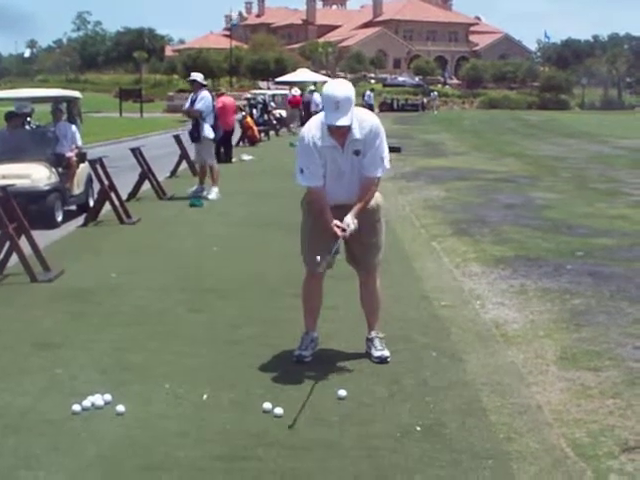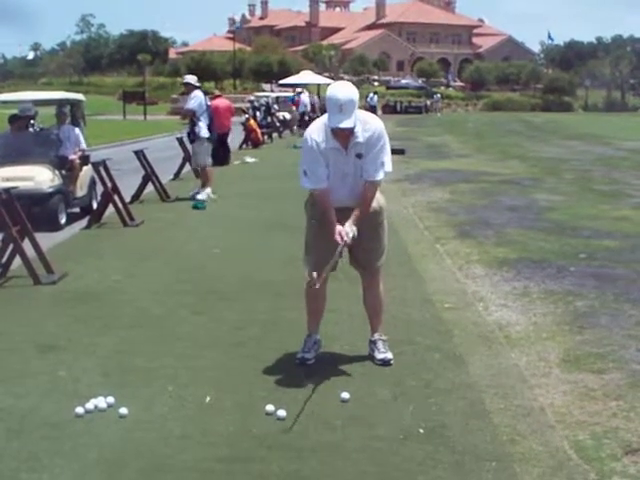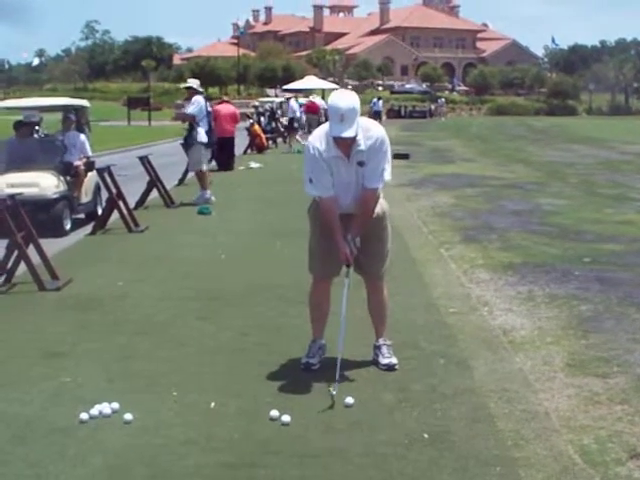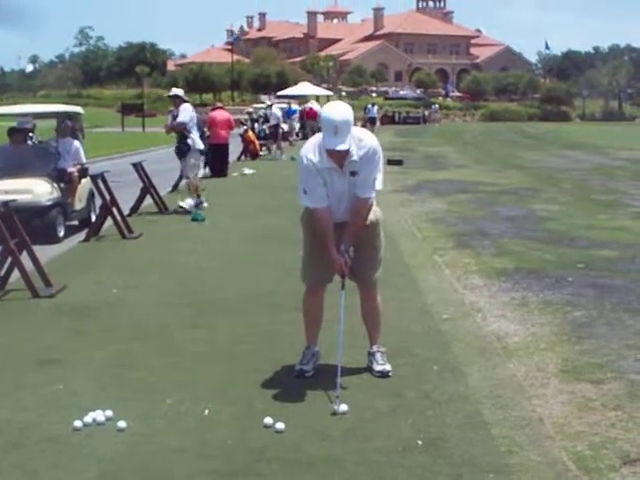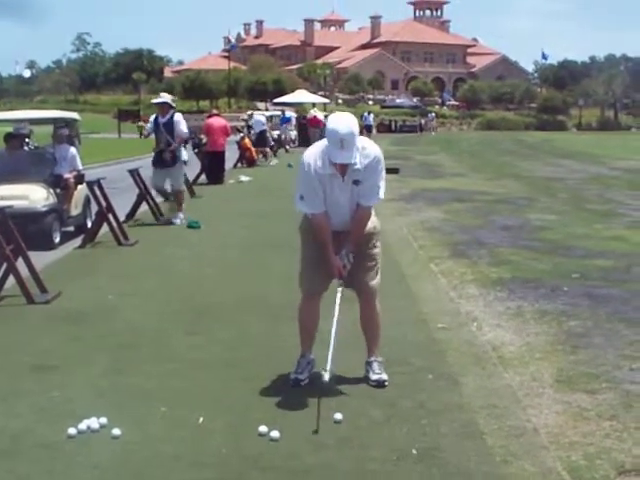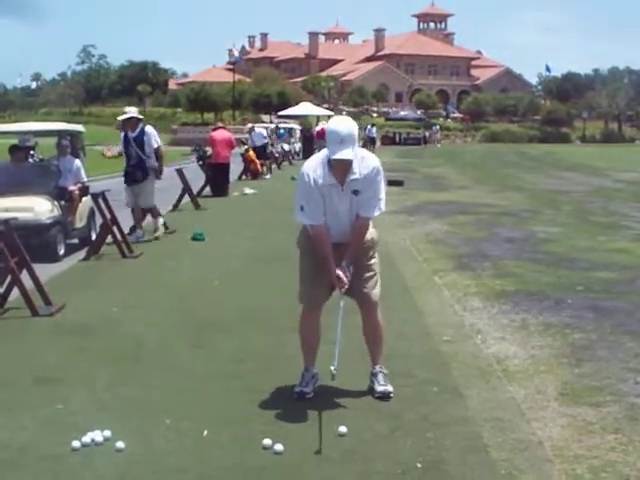
dt=0.5s
person 1, frame 1
left shoulder: (370, 126)
right shoulder: (309, 134)
left elbow: (374, 176)
right elbow: (313, 187)
left wrist: (353, 215)
right wrist: (330, 222)
left hip: (362, 205)
right hip: (321, 207)
left knee: (368, 271)
right knee: (314, 272)
left ankle: (373, 335)
right ankle: (309, 335)
person 1, frame 2
left shoulder: (374, 129)
right shoulder: (313, 136)
left elbow: (372, 182)
right elbow: (319, 189)
left wrist: (353, 222)
right wrist: (334, 226)
left hip: (365, 207)
right hip: (325, 208)
left knee: (372, 274)
right knee: (317, 273)
left ankle: (377, 337)
right ankle: (312, 337)
person 1, frame 3
left shoulder: (376, 136)
right shoulder: (316, 144)
left elbow: (371, 191)
right elbow: (326, 198)
left wrist: (355, 234)
right wrist: (339, 240)
left hip: (369, 212)
right hip: (328, 213)
left knee: (375, 279)
right knee: (321, 278)
left ankle: (381, 343)
right ankle: (317, 342)
person 1, frame 4
left shoulder: (369, 145)
right shoulder: (309, 155)
left elbow: (363, 200)
right elbow: (320, 209)
left wrist: (348, 244)
right wrist: (332, 252)
left hip: (362, 219)
right hip: (321, 220)
left knee: (369, 285)
right knee: (314, 286)
left ankle: (375, 349)
right ankle: (311, 350)
person 1, frame 5
left shoulder: (372, 155)
right shoulder: (311, 161)
left elbow: (365, 208)
right elbow: (317, 214)
left wrist: (349, 250)
right wrist: (331, 256)
left hip: (360, 229)
right hip: (320, 229)
left knee: (369, 294)
right knee: (310, 294)
left ankle: (373, 359)
right ankle: (305, 358)
person 1, frame 6
left shoulder: (371, 166)
right shoulder: (310, 172)
left elbow: (364, 219)
right elbow: (317, 227)
left wrist: (348, 262)
right wrist: (331, 268)
left hip: (358, 240)
right hip: (318, 242)
left knee: (370, 304)
right knee: (311, 307)
left ankle: (377, 370)
right ankle: (309, 372)
person 2, frame 1
left shoulder: (204, 95)
right shoulder: (193, 96)
left elbow: (196, 113)
right elbow: (186, 111)
left wrist: (189, 111)
right wrist: (191, 111)
left hip: (206, 132)
right hip: (198, 133)
left knee: (210, 161)
right knee: (201, 162)
left ankle: (215, 189)
right ankle: (201, 186)
person 2, frame 2
left shoulder: (196, 94)
right shoulder: (193, 96)
left elbow: (188, 112)
right elbow: (184, 115)
left wrist: (185, 112)
right wrist: (186, 113)
left hip: (202, 133)
right hip: (197, 133)
left knee: (204, 163)
right knee: (199, 163)
left ankle: (207, 190)
right ankle: (203, 188)
person 2, frame 3
left shoulder: (197, 99)
right shoulder: (192, 101)
left elbow: (188, 116)
right elbow: (184, 117)
left wrist: (179, 115)
right wrist: (182, 115)
left hip: (199, 138)
right hip: (195, 138)
left knee: (199, 167)
right knee: (198, 167)
left ankle: (206, 193)
right ankle: (205, 193)
person 2, frame 4
left shoulder: (186, 107)
right shoulder: (174, 113)
left elbow: (180, 125)
right elbow: (169, 130)
left wrist: (171, 126)
right wrist: (172, 127)
left hip: (192, 145)
right hip: (184, 146)
left knee: (190, 173)
right knee: (191, 174)
left ankle: (191, 200)
right ankle: (198, 200)
person 2, frame 5
left shoulder: (176, 117)
right shoulder: (155, 118)
left elbow: (183, 137)
right elbow: (146, 134)
left wrist: (171, 150)
left hip: (175, 156)
right hip: (160, 156)
left knee: (177, 187)
right knee: (157, 185)
left ankle: (179, 213)
right ankle: (173, 202)
person 2, frame 6
left shoulder: (147, 130)
right shoulder: (125, 134)
left elbow: (158, 150)
right elbow: (123, 151)
left wrist: (160, 169)
left hip: (147, 171)
right hip: (132, 172)
left knee: (146, 202)
right knee: (134, 204)
left ankle: (158, 219)
right ankle: (139, 230)
